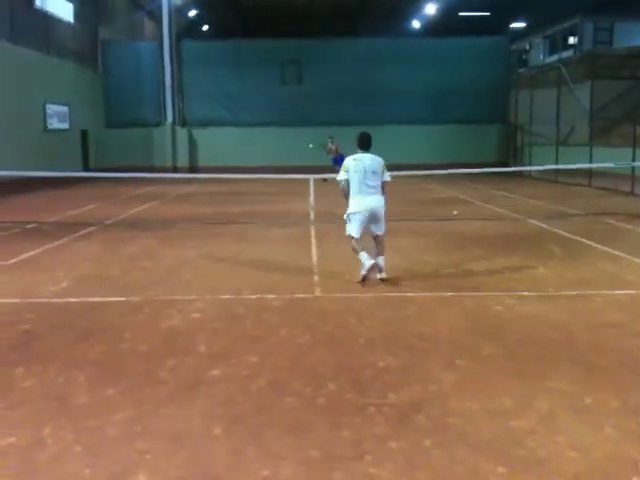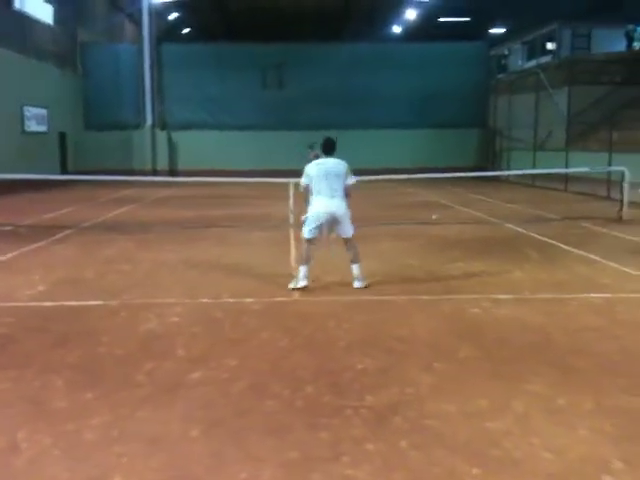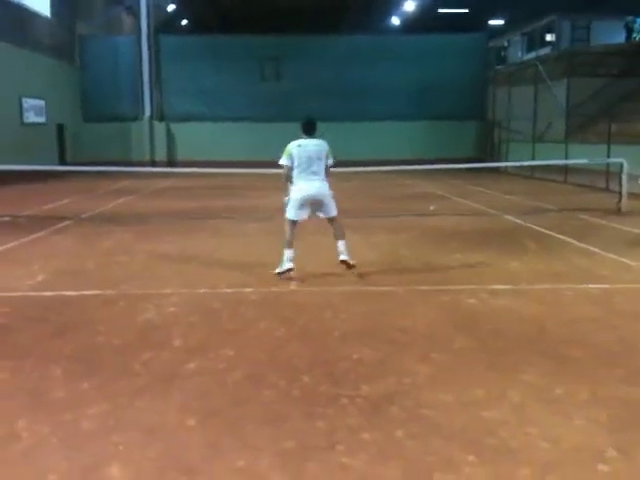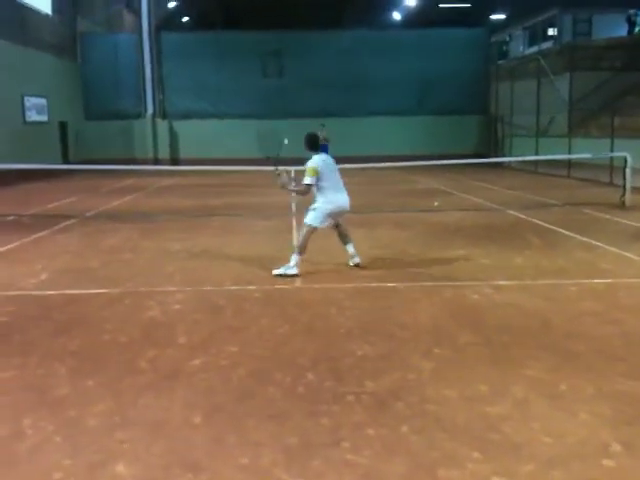
dt=0.4s
person 1, frame 1
left shoulder: (348, 161)
right shoulder: (380, 161)
left elbow: (343, 188)
right elbow: (383, 187)
left wrist: (350, 200)
left hip: (358, 205)
right hip: (377, 203)
left knee: (353, 239)
right knee: (378, 237)
left ankle: (367, 262)
right ankle: (381, 270)
person 1, frame 2
left shoulder: (311, 166)
right shoulder: (343, 166)
left elbow: (305, 191)
right elbow: (347, 192)
left wrist: (311, 203)
left hip: (318, 208)
right hip: (338, 208)
left knee: (307, 242)
right knee: (350, 242)
left ankle: (302, 278)
right ankle: (358, 278)
person 1, frame 3
left shoulder: (292, 147)
right shoulder: (324, 146)
left elbow: (286, 174)
right elbow: (327, 171)
left wrist: (292, 184)
left hip: (300, 190)
right hip: (321, 188)
left knee: (290, 224)
right knee: (334, 221)
left ankle: (287, 261)
right ankle: (344, 255)
person 1, frame 4
left shoulder: (312, 164)
right shoulder: (328, 158)
left elbow: (305, 190)
left wrist: (288, 186)
left hip: (328, 202)
right hip: (344, 200)
left knee: (306, 232)
right knee: (338, 225)
left ankle: (293, 266)
right ankle: (353, 257)
